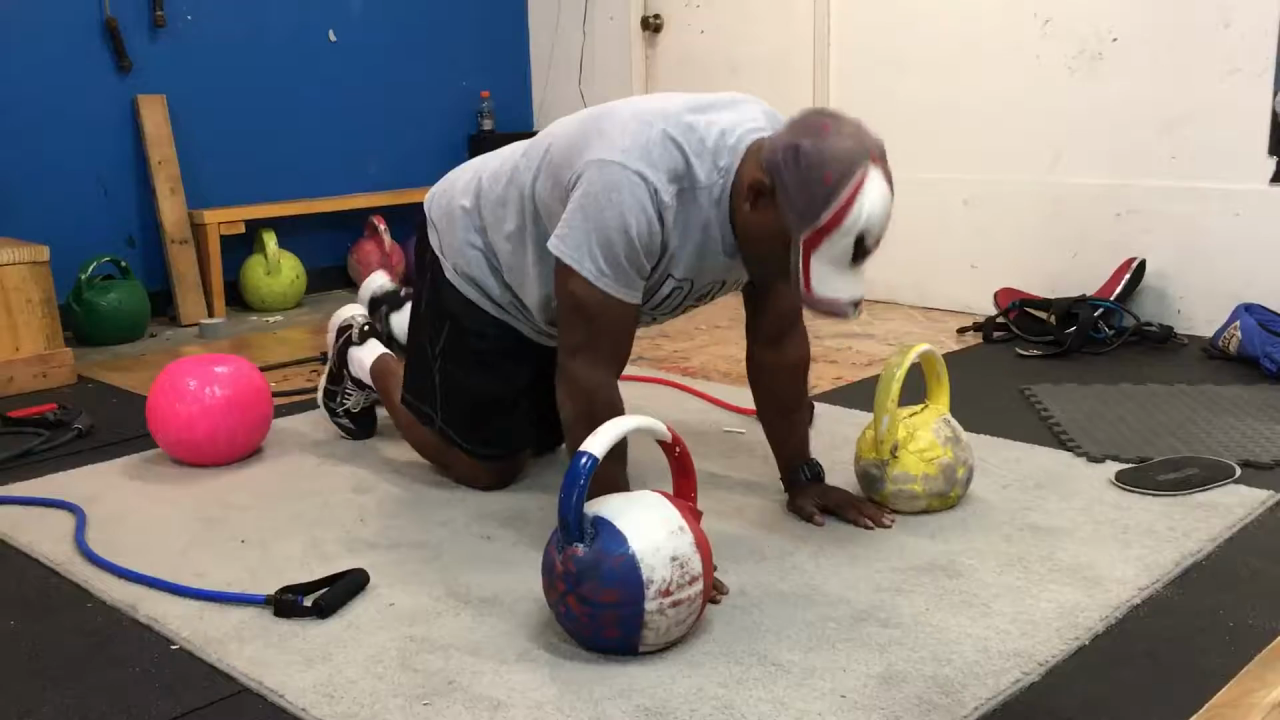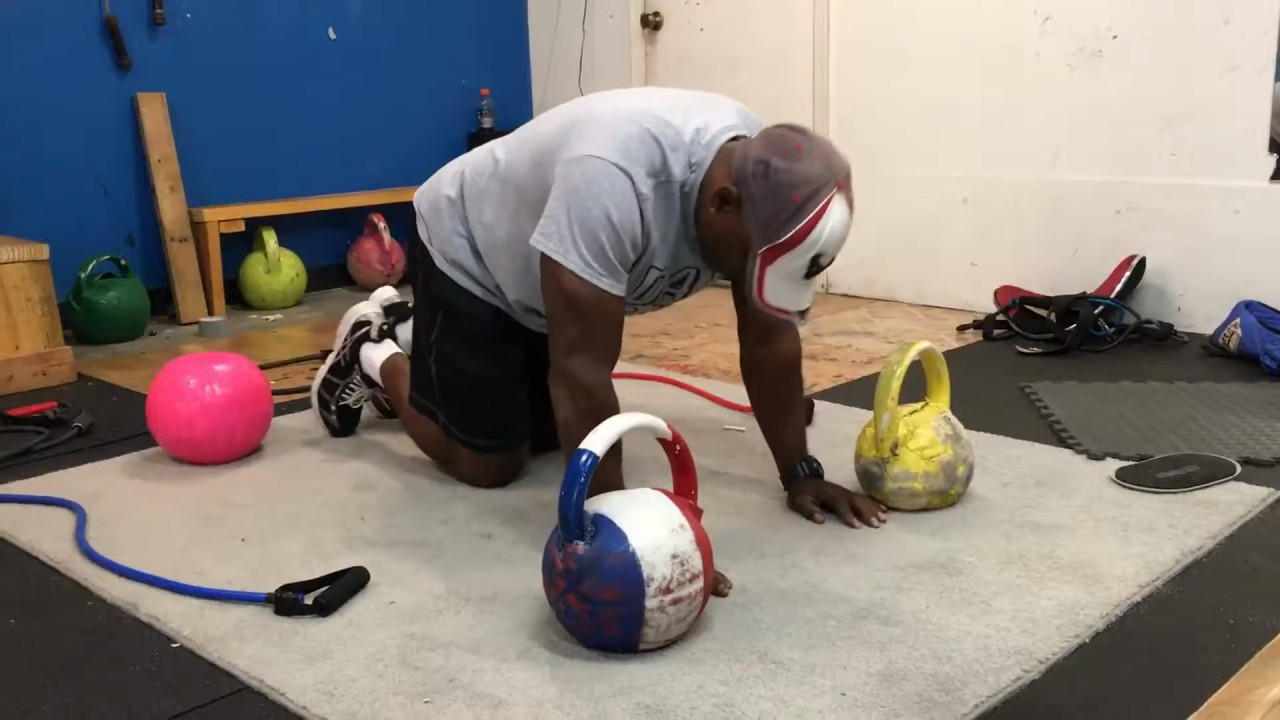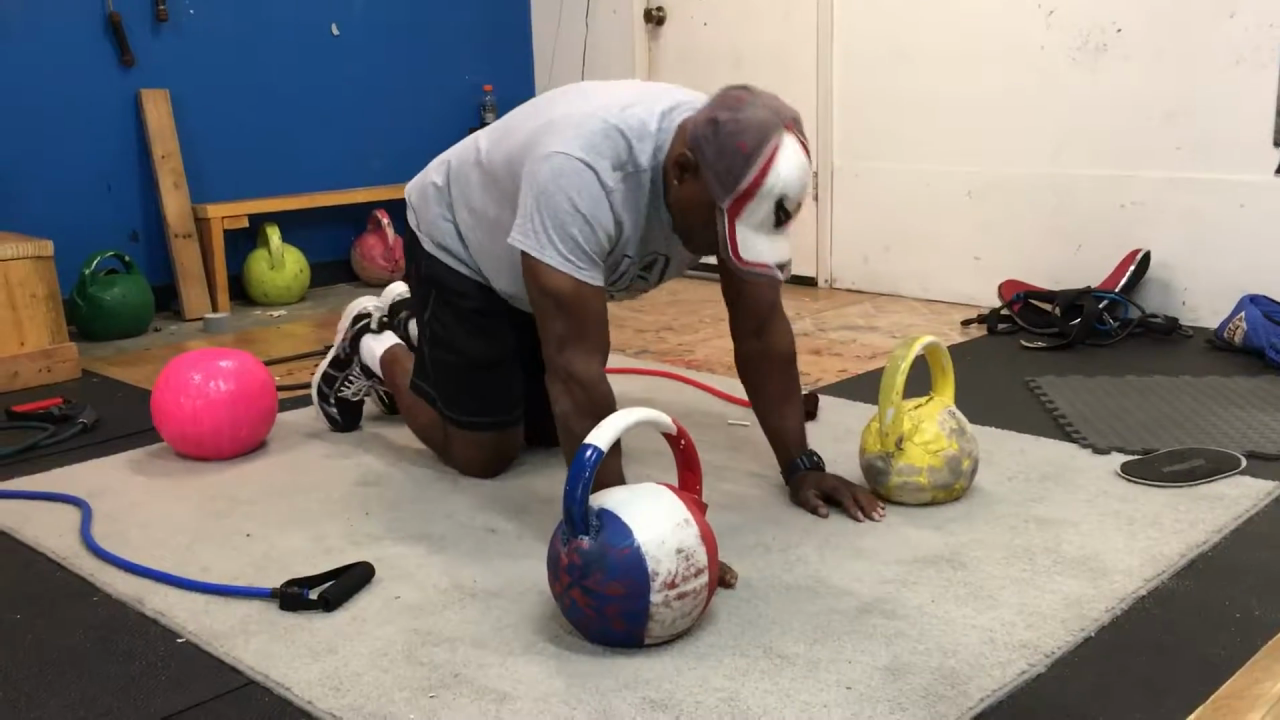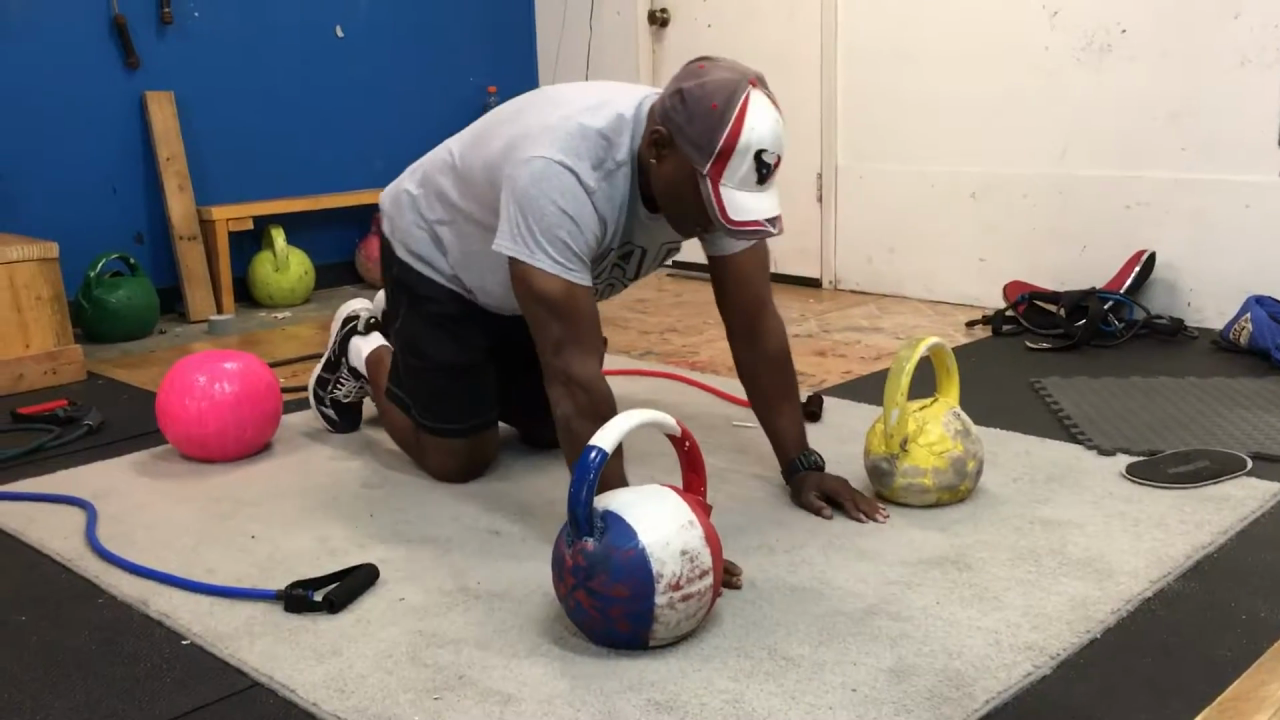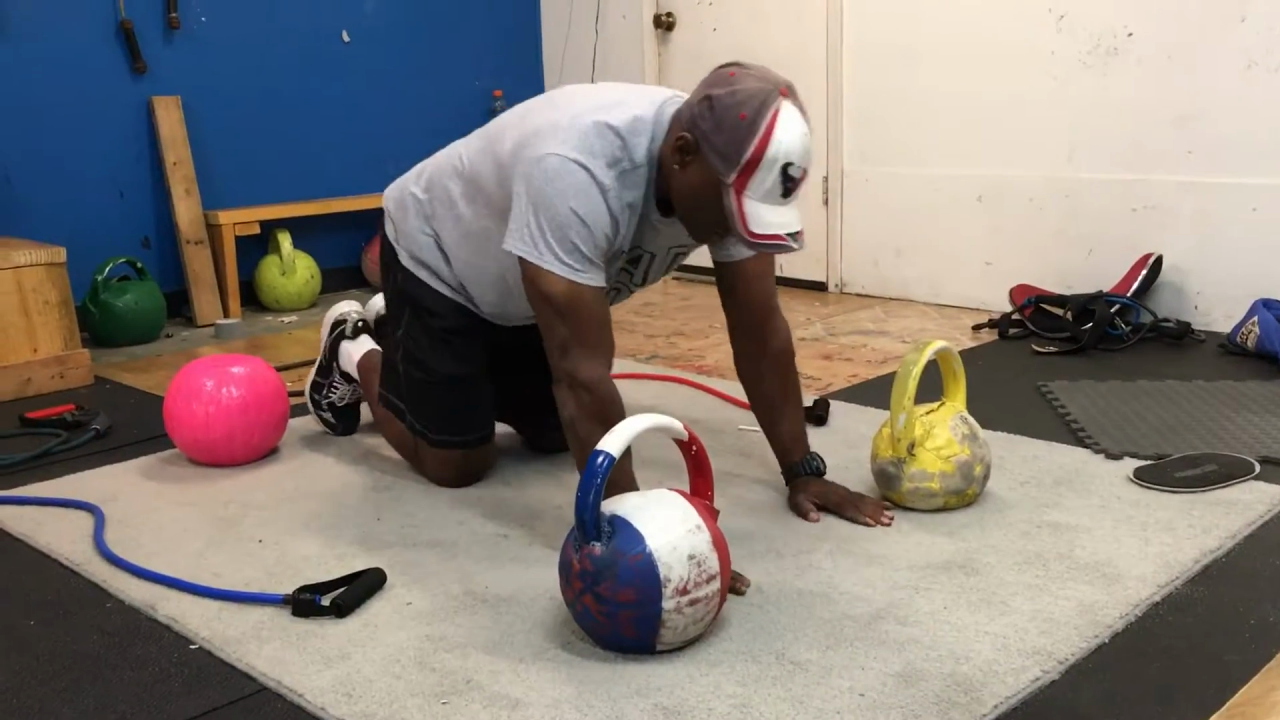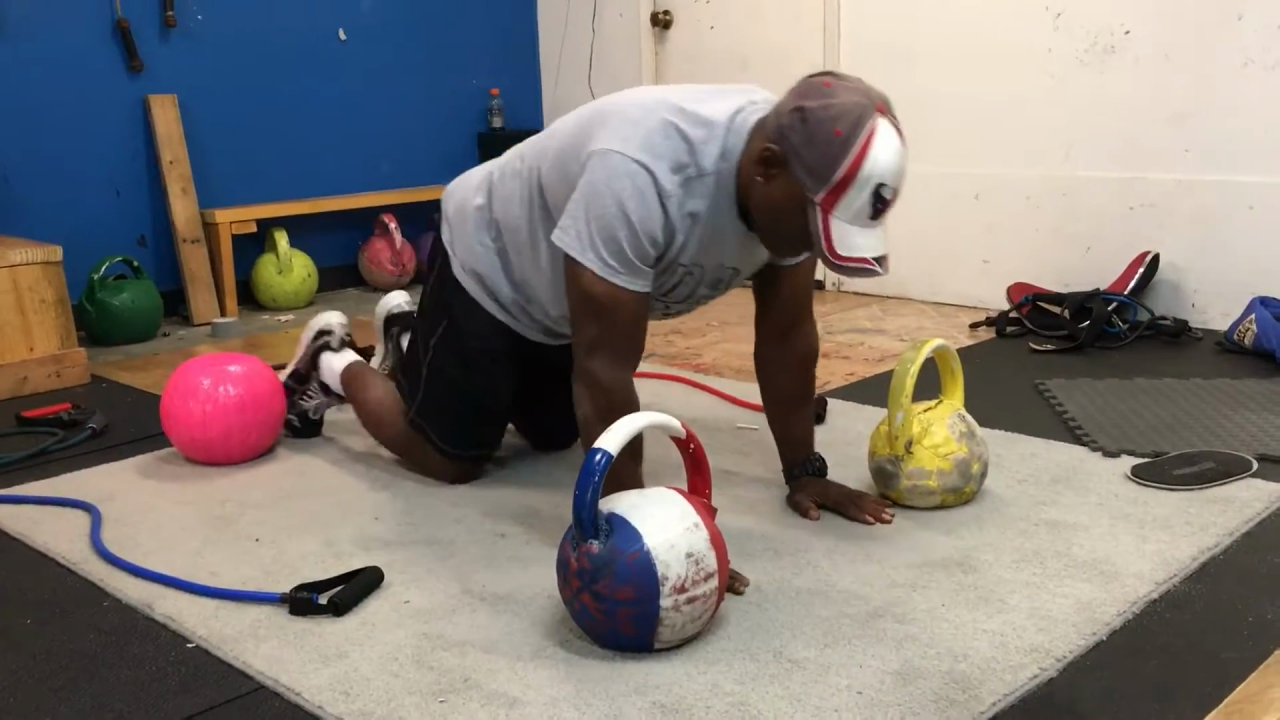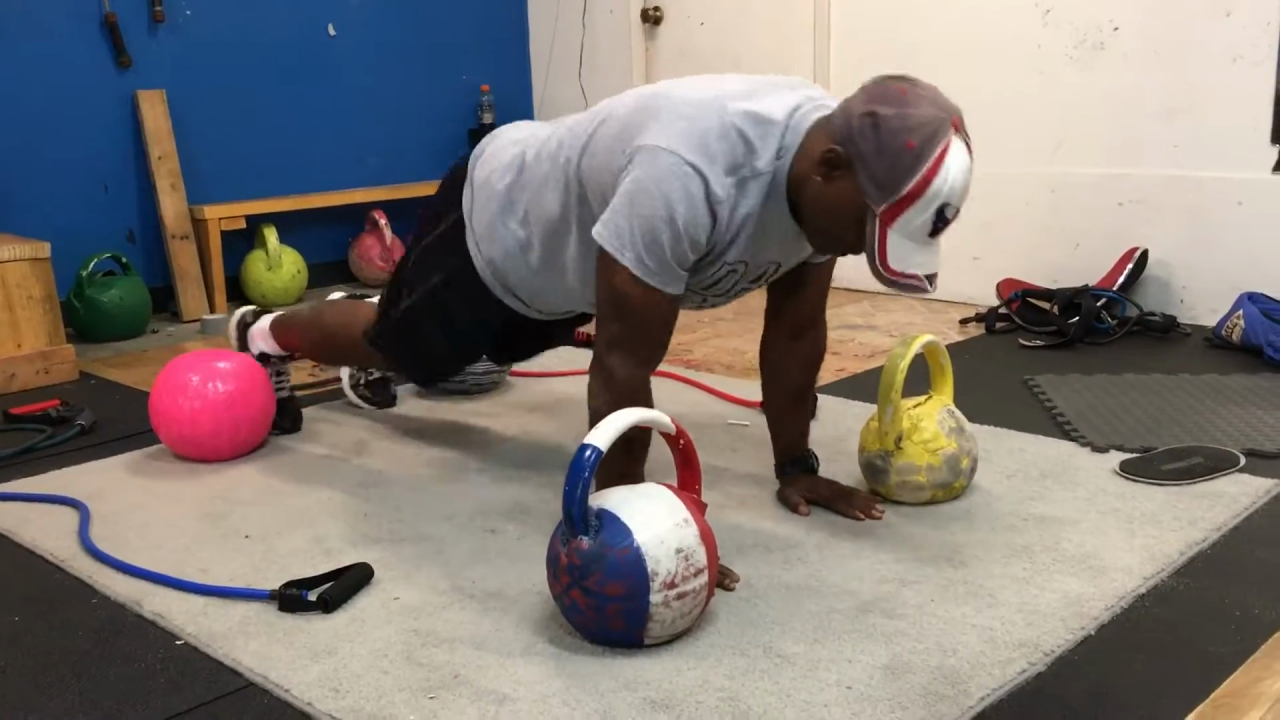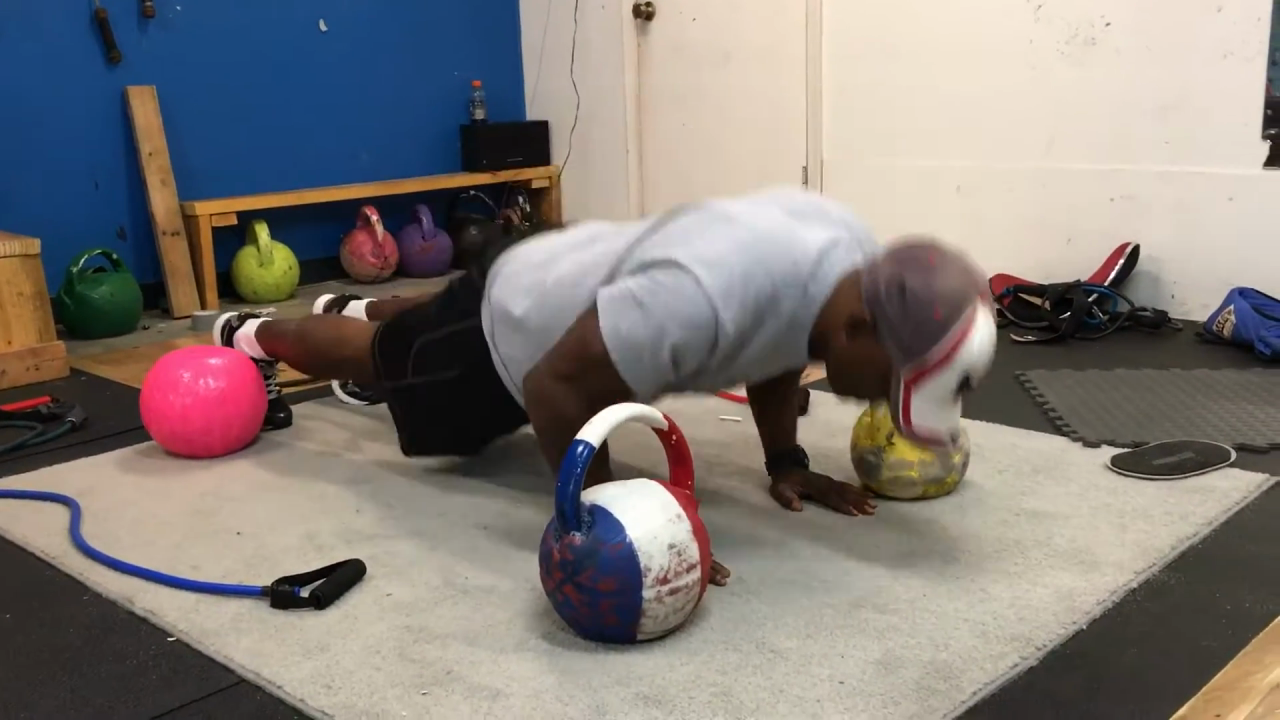
dt=0.3s
person 1, frame 1
left shoulder: (789, 182)
right shoulder: (638, 185)
left elbow: (776, 345)
right elbow: (590, 376)
left wrist: (802, 478)
left hip: (549, 264)
right hip: (480, 254)
left knee: (548, 436)
right knee: (487, 466)
left ankle: (398, 318)
right ankle: (363, 357)
person 1, frame 2
left shoulder: (764, 188)
right shoulder: (617, 181)
left elbow: (770, 350)
right elbow: (583, 374)
left wrist: (803, 480)
left hip: (547, 288)
right hip: (472, 254)
left knee: (544, 438)
right knee: (491, 464)
left ankle: (409, 341)
right ankle: (372, 357)
person 1, frame 3
left shoulder: (739, 167)
right shoulder: (583, 173)
left elbow: (762, 330)
right elbow: (577, 364)
left wrist: (802, 467)
left hip: (542, 260)
right hip: (459, 242)
left knee: (550, 428)
right knee: (484, 451)
left ankle: (414, 321)
right ankle: (374, 348)
person 1, frame 4
left shoulder: (715, 160)
right shoulder: (561, 172)
left elbow: (755, 325)
right elbow: (573, 370)
left wrist: (802, 466)
left hip: (519, 277)
right hip: (434, 250)
left knee: (548, 431)
right knee: (458, 458)
right ankle: (363, 350)
person 1, frame 5
left shoulder: (729, 171)
right shoulder: (577, 172)
left elbow: (760, 330)
right elbow: (582, 371)
left wrist: (803, 470)
left hip: (520, 287)
right hip: (435, 256)
left knee: (553, 435)
right knee: (456, 463)
left ankle: (397, 330)
right ankle: (355, 351)
person 1, frame 6
left shoulder: (794, 176)
right shoulder: (644, 174)
left elbow: (787, 336)
right elbow: (605, 372)
left wrist: (803, 472)
left hip: (564, 287)
right hip: (491, 258)
left knee: (548, 434)
right knee: (447, 457)
left ankle: (408, 330)
right ankle: (333, 363)
person 1, frame 7
left shoulder: (832, 169)
right shoulder: (690, 171)
left elbow: (796, 330)
right elbow: (622, 367)
left wrist: (795, 466)
left hip: (568, 249)
right hip: (501, 223)
left knee: (492, 350)
right knee: (395, 342)
left ankle: (367, 306)
right ankle: (267, 335)
person 1, frame 8
left shoulder: (851, 257)
right shoulder: (706, 300)
left elbow: (773, 343)
right elbow: (551, 389)
left wrist: (784, 462)
left hip: (584, 278)
right hip: (515, 331)
left knee: (413, 331)
right knee: (384, 359)
left ankle: (359, 308)
right ankle: (252, 337)
